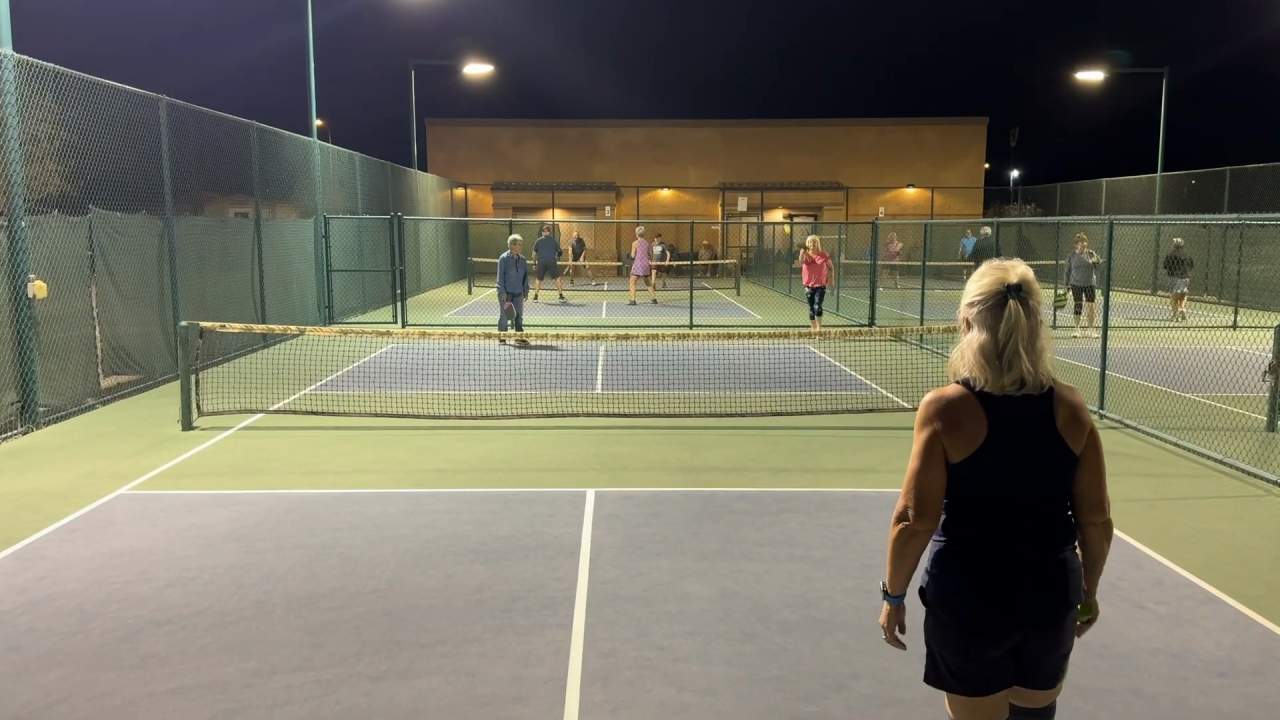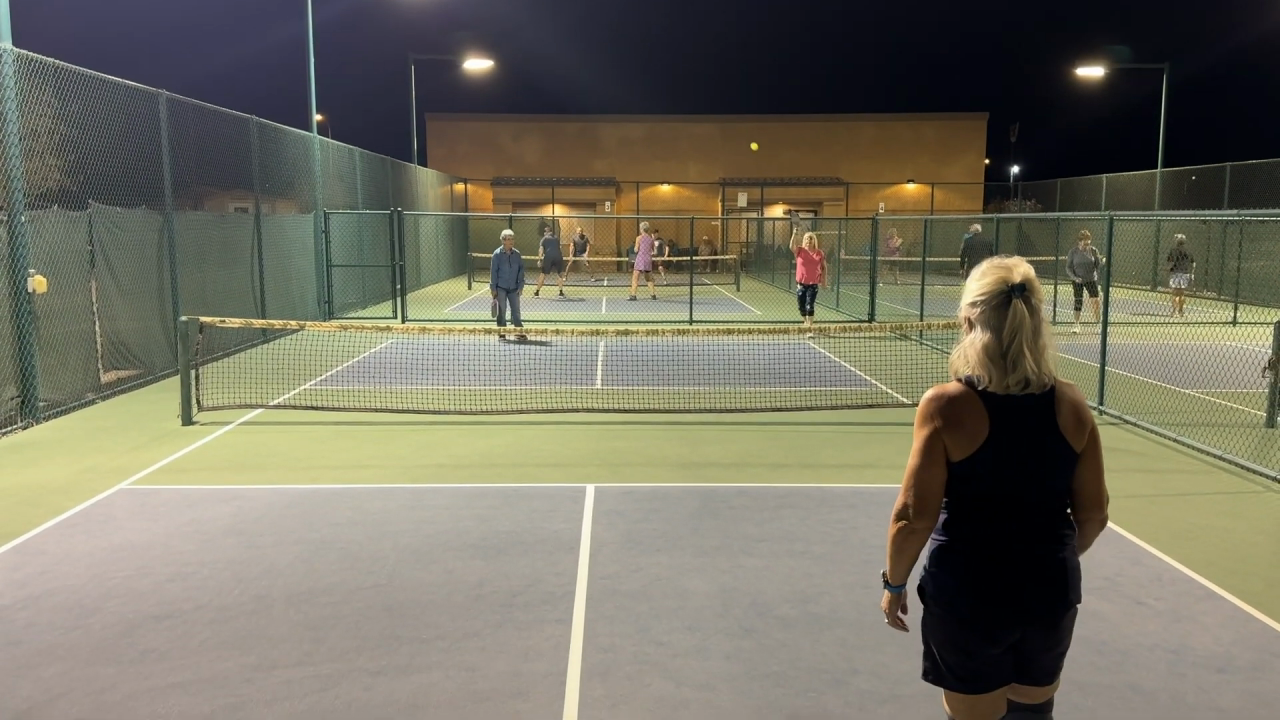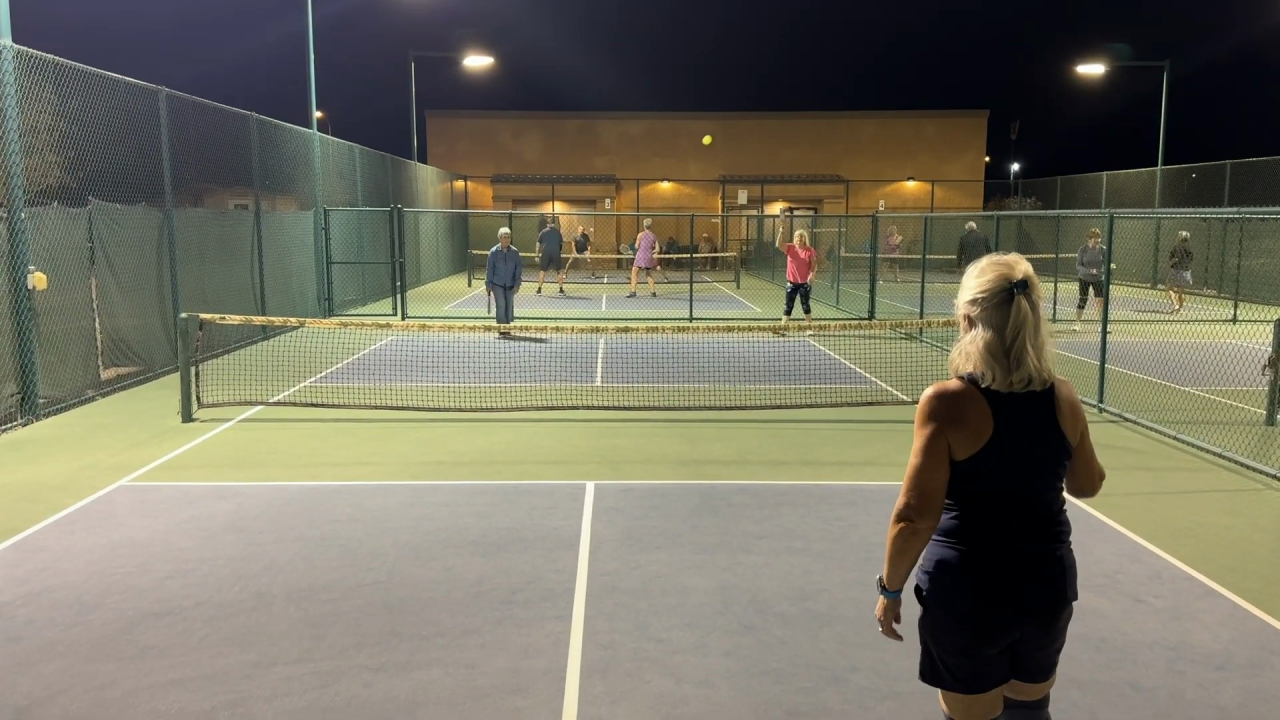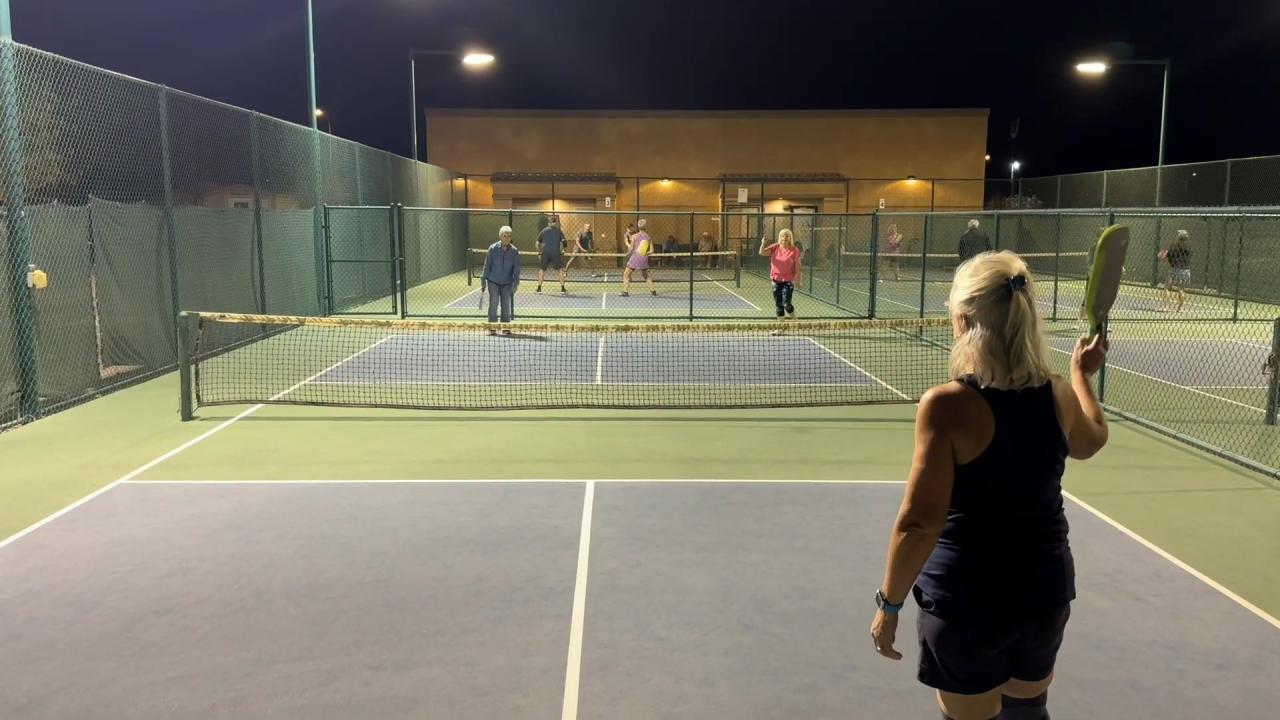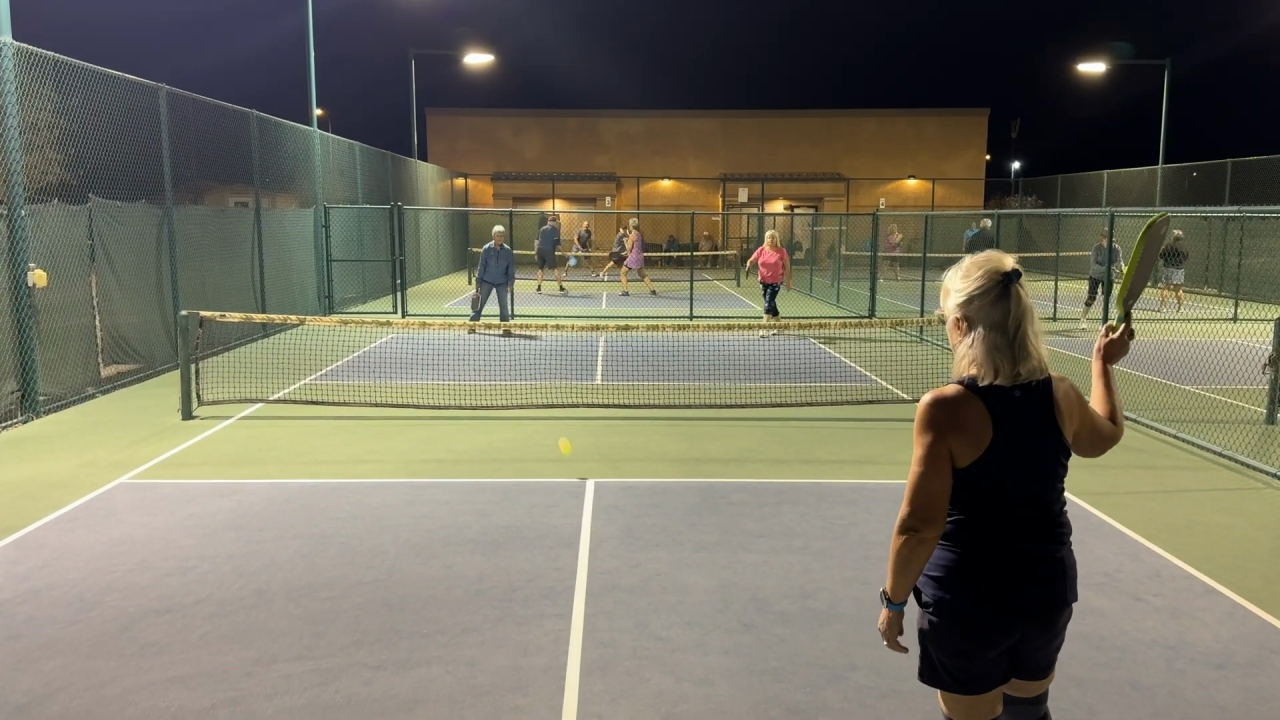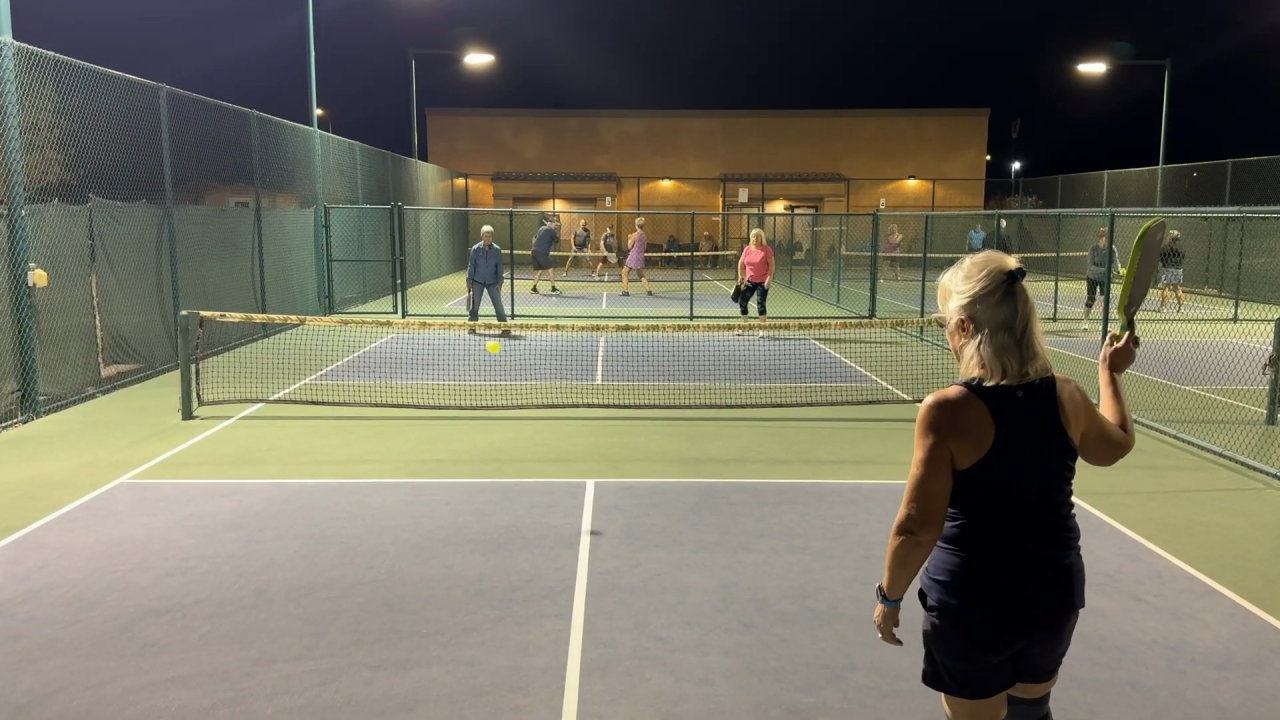
dt=0.3s
person 1, frame 1
left shoulder: (945, 408)
right shoulder: (1070, 407)
left elbow: (914, 521)
right elbow: (1096, 520)
left wrist: (893, 596)
right wrist: (1087, 591)
left hip: (969, 602)
right hip: (1051, 597)
person 1, frame 2
left shoulder: (945, 405)
right shoulder: (1070, 404)
left elbow: (913, 518)
right elbow: (1093, 513)
left wrist: (894, 583)
left hip: (968, 598)
right hip: (1050, 594)
person 1, frame 3
left shoulder: (947, 402)
right shoulder: (1062, 398)
left elbow: (915, 517)
right elbow: (1087, 483)
left wrist: (889, 589)
left hip: (967, 597)
right hip: (1047, 589)
person 1, frame 4
left shoulder: (946, 404)
right shoulder: (1059, 394)
left elbow: (920, 523)
right elbow: (1091, 441)
left wrist: (888, 603)
right wrist: (1083, 373)
left hip: (966, 597)
right hip: (1045, 589)
person 1, frame 5
left shoulder: (945, 407)
right shoulder: (1059, 394)
left elbow: (919, 525)
right elbow: (1106, 434)
left wrist: (893, 601)
right wrist: (1103, 362)
left hip: (967, 598)
right hip: (1048, 589)
person 1, frame 6
left shoulder: (947, 409)
right shoulder: (1064, 396)
left elbow: (917, 528)
right elbow: (1116, 444)
left wrist: (889, 597)
right wrist: (1110, 371)
left hip: (972, 603)
right hip: (1055, 593)
